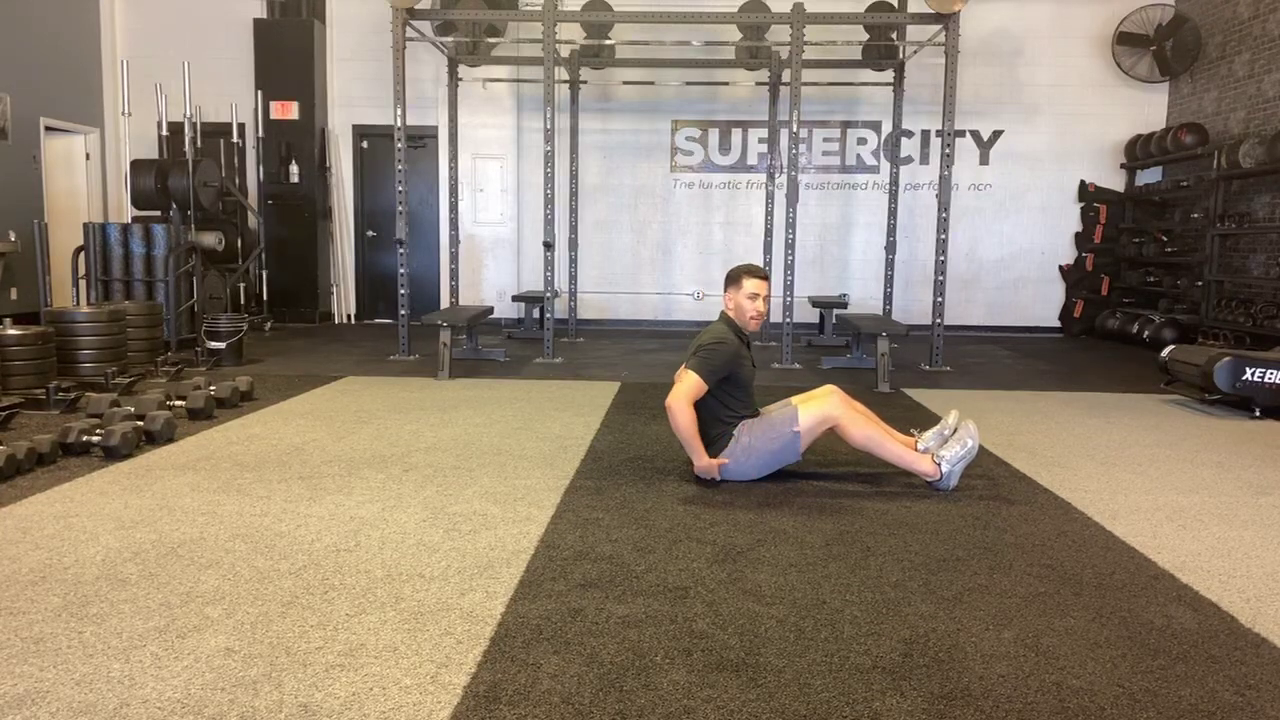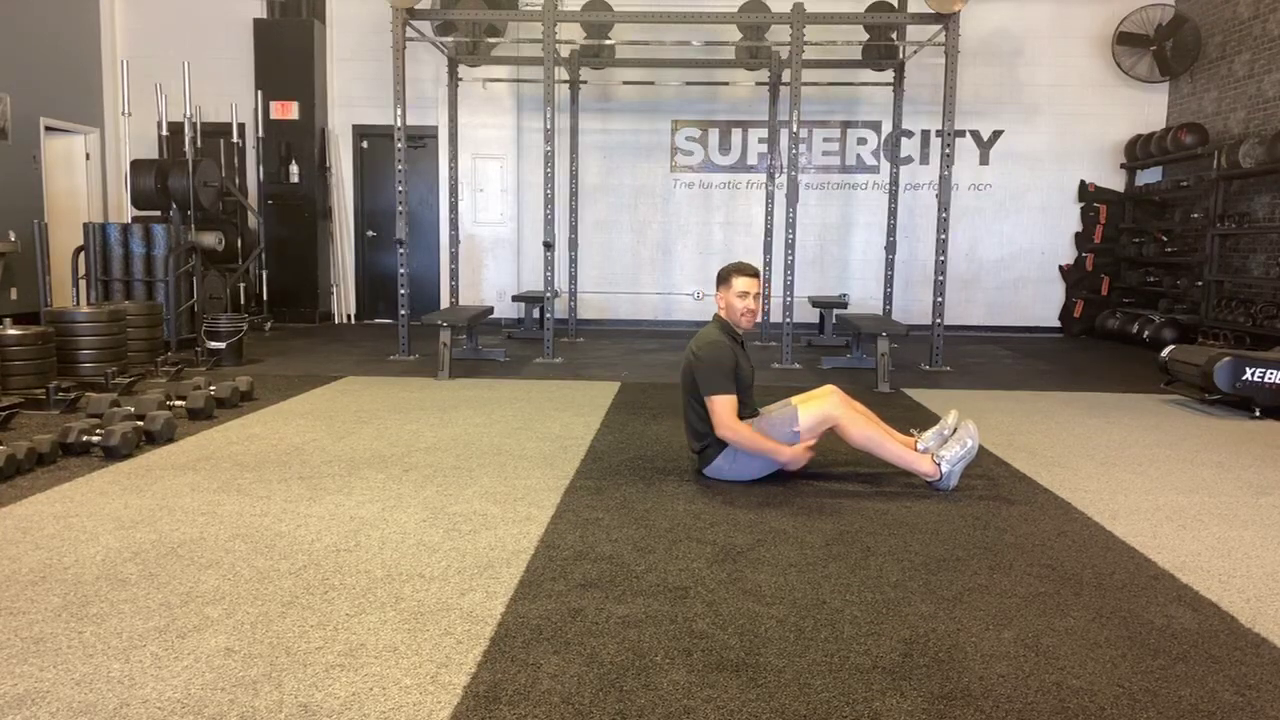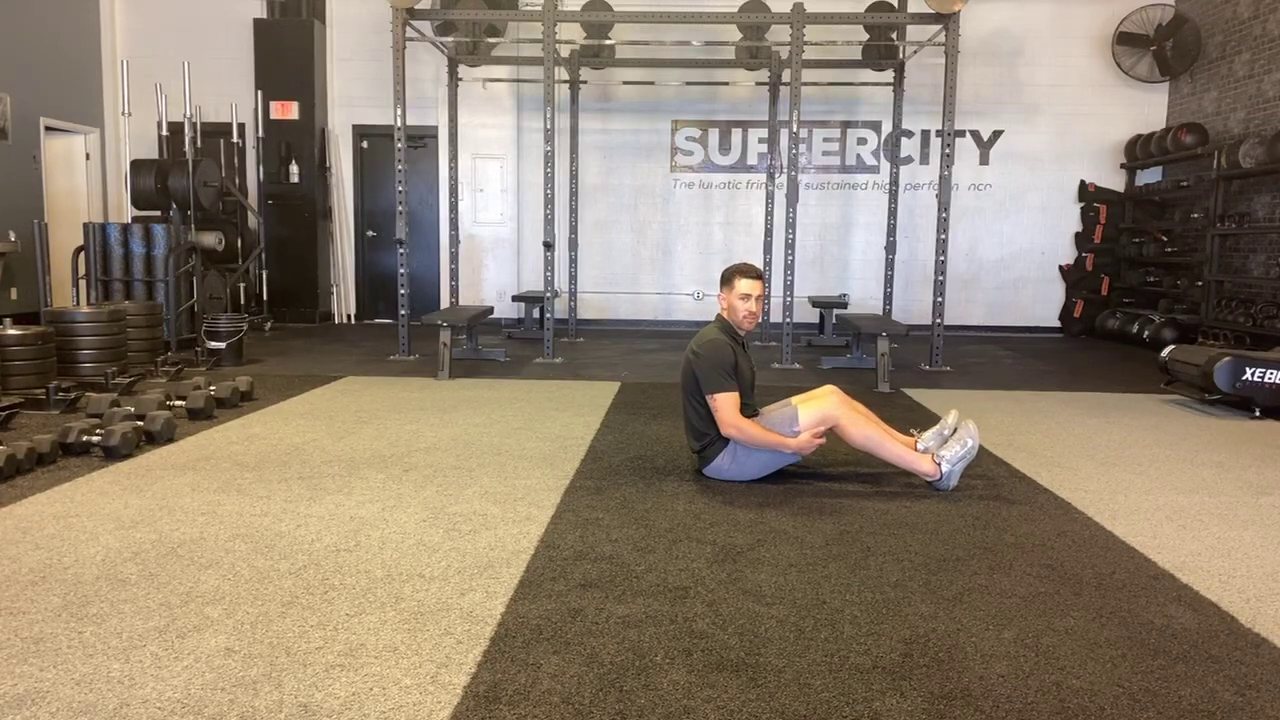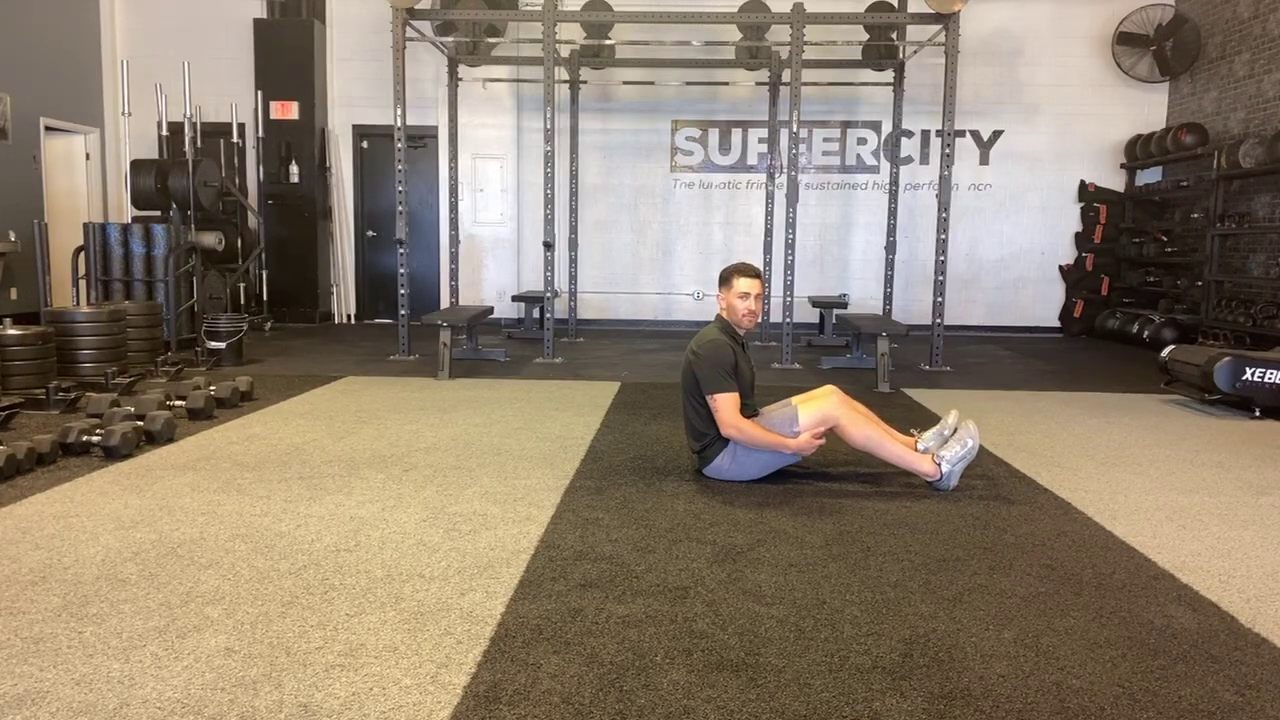
dt=0.5s
person 1, frame 1
left shoulder: (727, 336)
right shoulder: (722, 344)
left elbow: (681, 376)
right elbow: (677, 401)
right wrist: (701, 460)
left hip: (737, 432)
right hip: (729, 451)
left knee: (831, 394)
right knee: (833, 407)
left ankle: (915, 446)
right ankle: (933, 468)
person 1, frame 2
left shoulder: (726, 338)
right shoulder: (716, 348)
right elbow: (725, 427)
right wrist: (785, 454)
left hip: (739, 437)
right hip: (727, 455)
left knee: (831, 393)
right knee: (832, 408)
left ankle: (915, 445)
right ankle: (932, 469)
person 1, frame 3
left shoulder: (730, 339)
right shoulder: (715, 347)
right elbow: (730, 425)
right wrist: (792, 445)
left hip: (737, 440)
right hip: (725, 454)
left knee: (830, 394)
right knee: (832, 407)
left ankle: (916, 445)
right ankle: (933, 468)
person 1, frame 4
left shoulder: (730, 339)
right shoulder: (715, 347)
right elbow: (730, 426)
left wrist: (797, 432)
right wrist: (792, 446)
left hip: (738, 440)
right hip: (726, 454)
left knee: (830, 393)
right knee: (832, 408)
left ankle: (915, 445)
right ankle: (932, 469)
